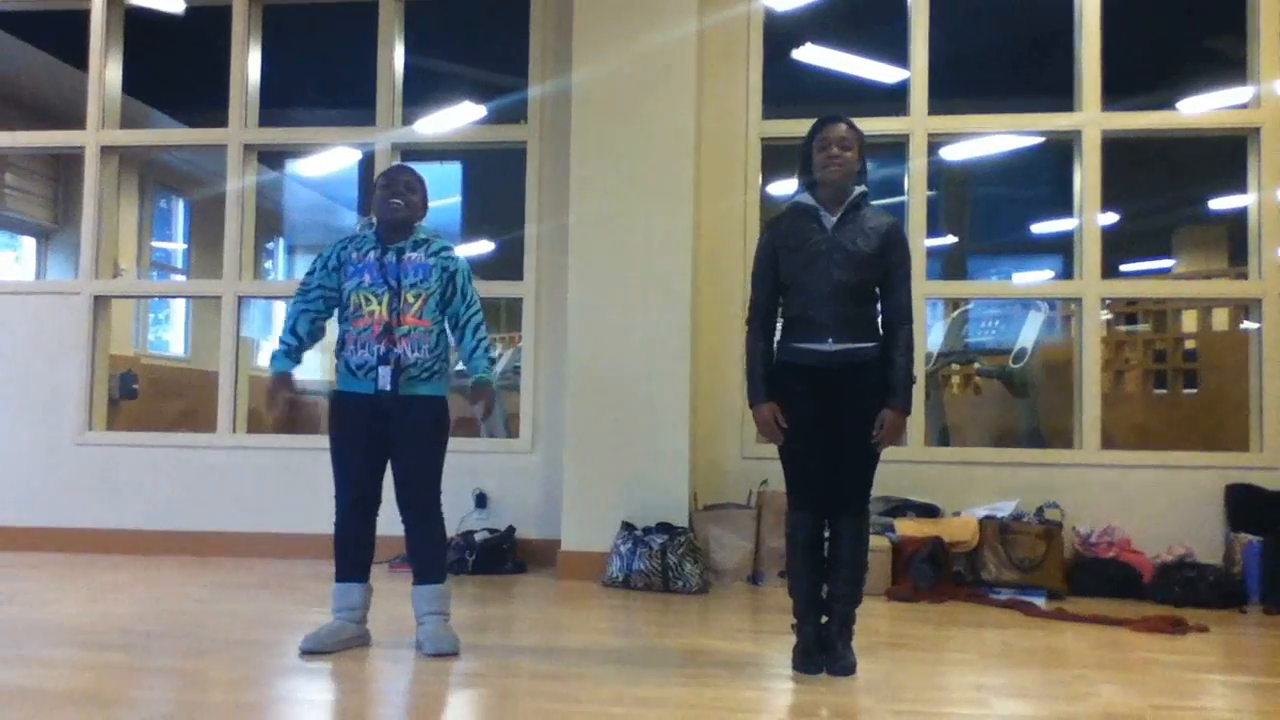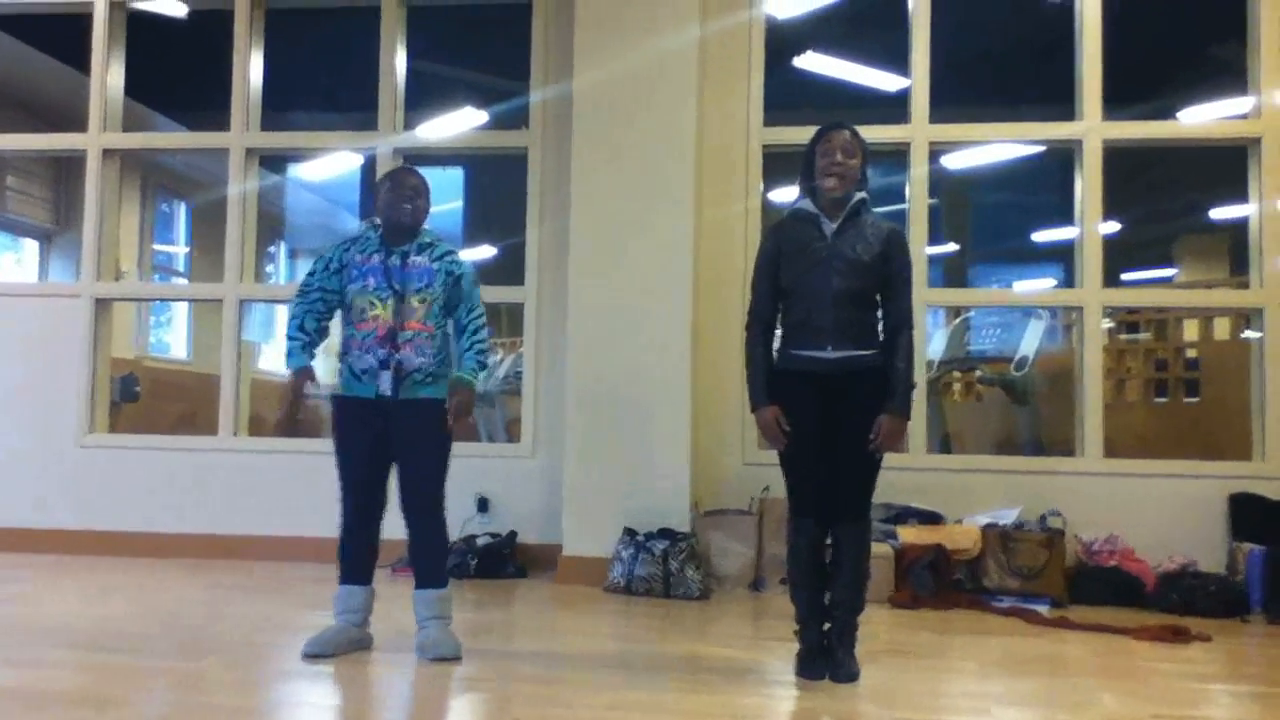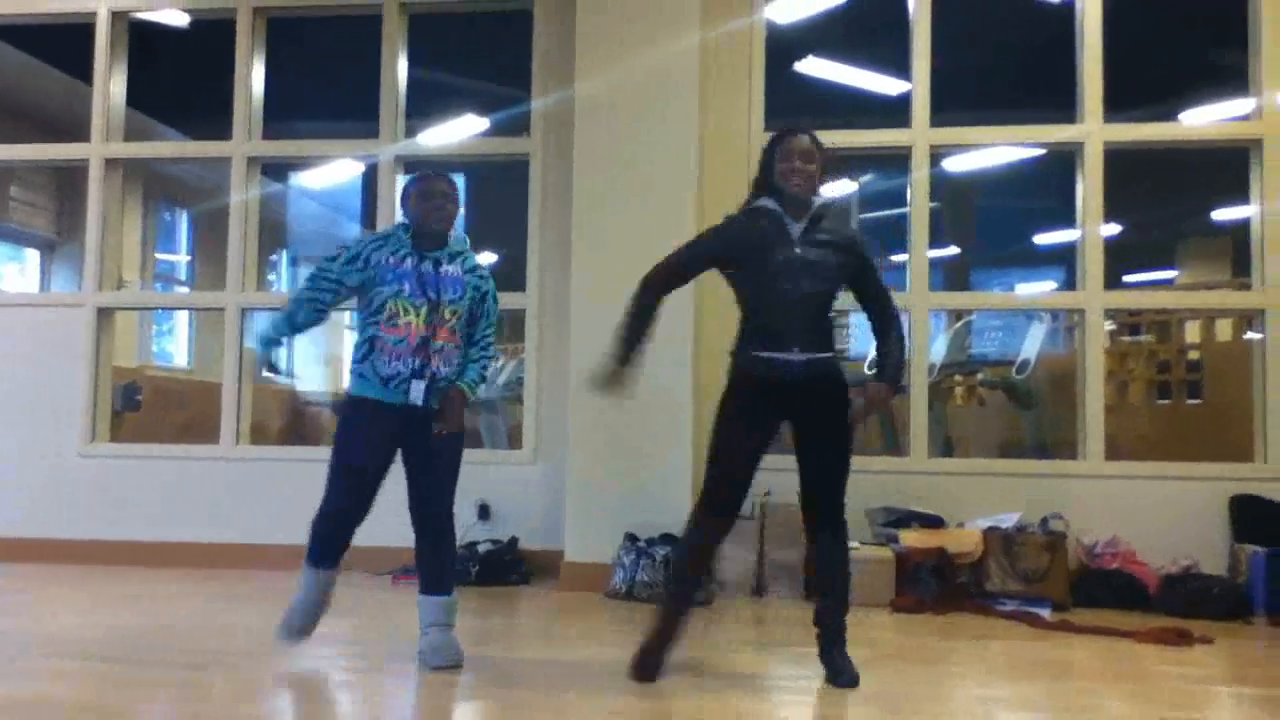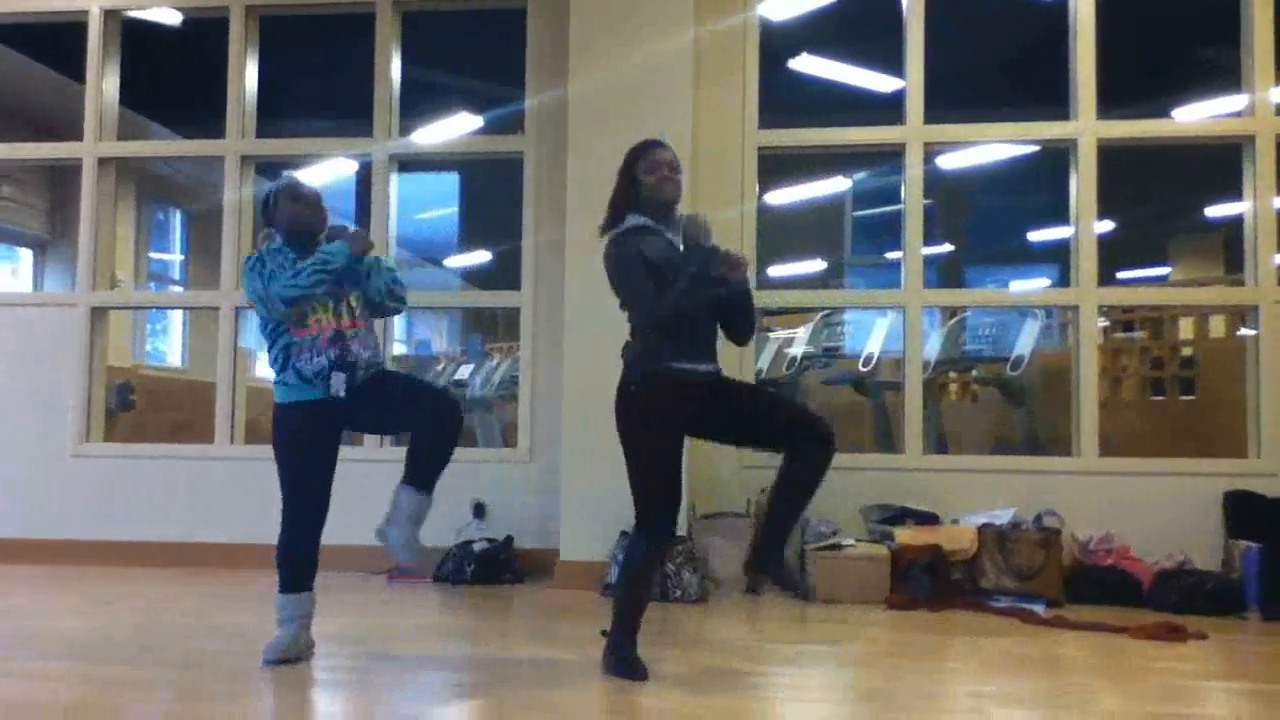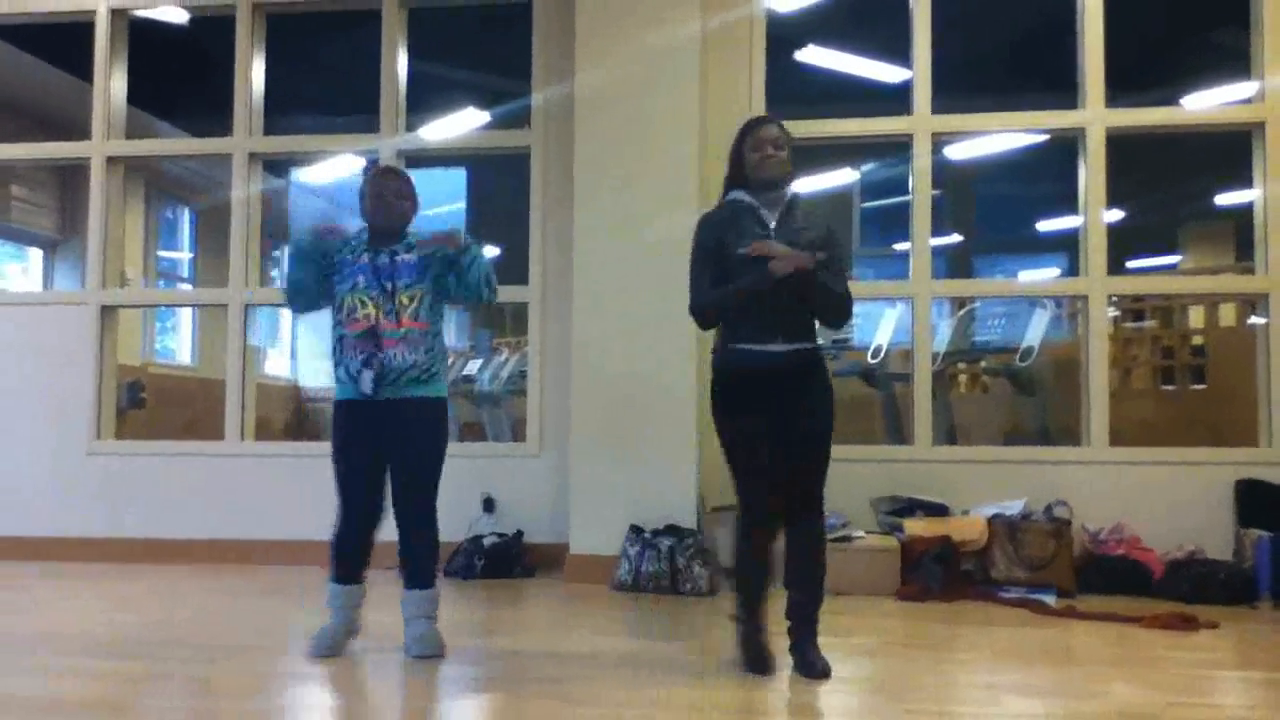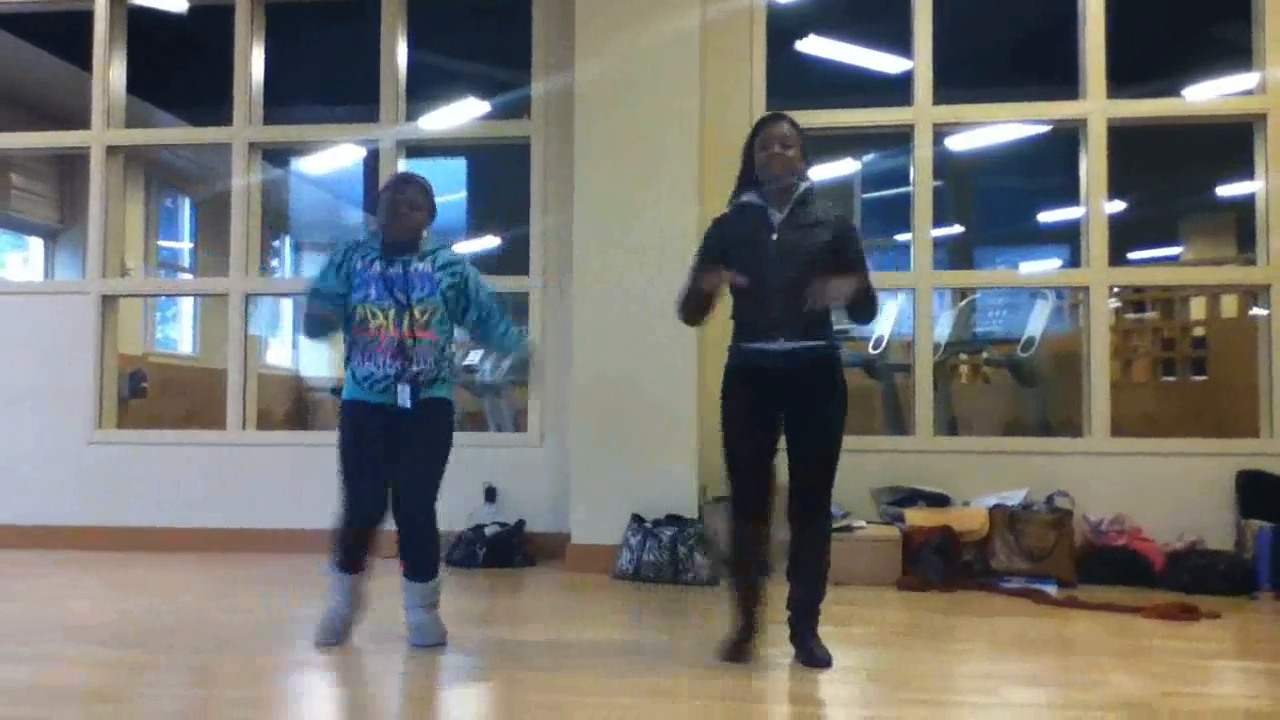
dt=0.7s
person 1, frame 1
left shoulder: (884, 229)
right shoulder: (782, 228)
left elbow: (899, 320)
right elbow: (761, 317)
left wrist: (899, 399)
right wrist: (760, 394)
left hip: (861, 379)
right hip: (798, 378)
left knee: (850, 506)
right knee: (804, 506)
left ankle: (840, 634)
right ankle: (807, 632)
person 1, frame 2
left shoulder: (885, 236)
right shoulder: (783, 234)
left elbow: (900, 327)
right elbow: (760, 323)
left wrist: (897, 406)
right wrist: (762, 399)
left hip: (861, 386)
right hip: (797, 385)
left knee: (851, 514)
right knee: (806, 513)
left ankle: (842, 641)
right ankle: (810, 638)
person 1, frame 3
left shoulder: (842, 241)
right shoulder: (741, 232)
left elbow: (884, 314)
right elbow: (657, 281)
left wrist: (889, 374)
right wrist: (624, 356)
left hip: (819, 388)
right hip: (754, 381)
left knee: (826, 517)
right knee: (717, 506)
left ankle: (833, 645)
right ankle: (664, 631)
person 1, frame 4
left shoulder: (702, 244)
right shoulder: (626, 247)
left elbow: (742, 332)
right elbow: (653, 315)
left wrist: (737, 278)
right wrist: (703, 267)
left hip: (707, 386)
right hip: (651, 391)
left knee: (813, 435)
right knee: (657, 520)
left ankle: (767, 554)
right ankle: (620, 643)
person 1, frame 5
left shoulder: (815, 231)
right shoulder: (717, 225)
left elbow: (838, 314)
right elbow: (702, 310)
left wrist: (800, 266)
right wrist: (768, 274)
left hip: (802, 376)
right hip: (738, 376)
left knee: (805, 506)
right knee: (760, 506)
left ankle: (804, 638)
right ankle: (751, 627)
person 1, frame 6
left shoulder: (832, 224)
right shoulder: (728, 227)
left elbow: (867, 309)
right elbow: (689, 312)
left wrist: (852, 288)
right wrist: (703, 286)
left hip: (815, 373)
right hip: (749, 373)
left knee: (811, 503)
right knee: (749, 499)
left ankle: (805, 628)
right ankle: (747, 621)
person 2, frame 1
left shoulder: (444, 260)
right shoulder: (342, 255)
left elbow: (468, 319)
right elbow: (309, 309)
left wrist: (481, 374)
right wrist: (283, 363)
left hip: (421, 400)
right hip: (355, 398)
left knee: (421, 506)
right knee: (353, 505)
left ankle: (433, 619)
right ankle: (348, 617)
person 2, frame 2
left shoulder: (448, 263)
right shoulder: (346, 256)
left elbow: (472, 324)
right elbow: (309, 308)
left wrist: (466, 378)
right wrist: (300, 364)
left hip: (425, 403)
right hip: (358, 401)
left knee: (424, 509)
right knee: (359, 509)
left ankle: (434, 622)
right ankle: (352, 621)
person 2, frame 3
left shoulder: (473, 273)
right shoulder: (372, 253)
left elbow: (483, 340)
right elbow: (319, 291)
left wrist: (462, 389)
right wrist: (273, 336)
left hip: (437, 410)
right hip: (373, 401)
left knee: (433, 516)
right knee: (345, 502)
left ankle: (437, 629)
right ankle: (314, 588)
person 2, frame 4
left shoulder: (348, 253)
right shoulder: (263, 264)
left elbow: (394, 298)
right elbow: (286, 294)
left wrist: (360, 256)
right wrist: (341, 253)
left hip: (366, 384)
right hip: (302, 401)
left knee: (442, 413)
right knee: (302, 512)
left ankle: (401, 523)
right ankle: (294, 627)
person 2, frame 5
left shoulder: (433, 257)
right shoulder: (338, 254)
left elbow: (482, 292)
right elbow: (301, 299)
left wrist: (463, 248)
right wrist: (307, 249)
left hip: (420, 401)
right hip: (356, 401)
left knee: (416, 510)
right knee: (358, 511)
left ankle: (421, 620)
right ankle: (342, 615)
person 2, frame 6
left shoulder: (451, 266)
right shoulder: (350, 260)
left elbow: (487, 318)
right elbow: (317, 313)
left wrist: (517, 344)
right wrist: (320, 314)
left hip: (428, 403)
right hip: (366, 403)
left knee: (415, 504)
right knee: (364, 503)
left ankle: (422, 608)
right ankle: (345, 599)
